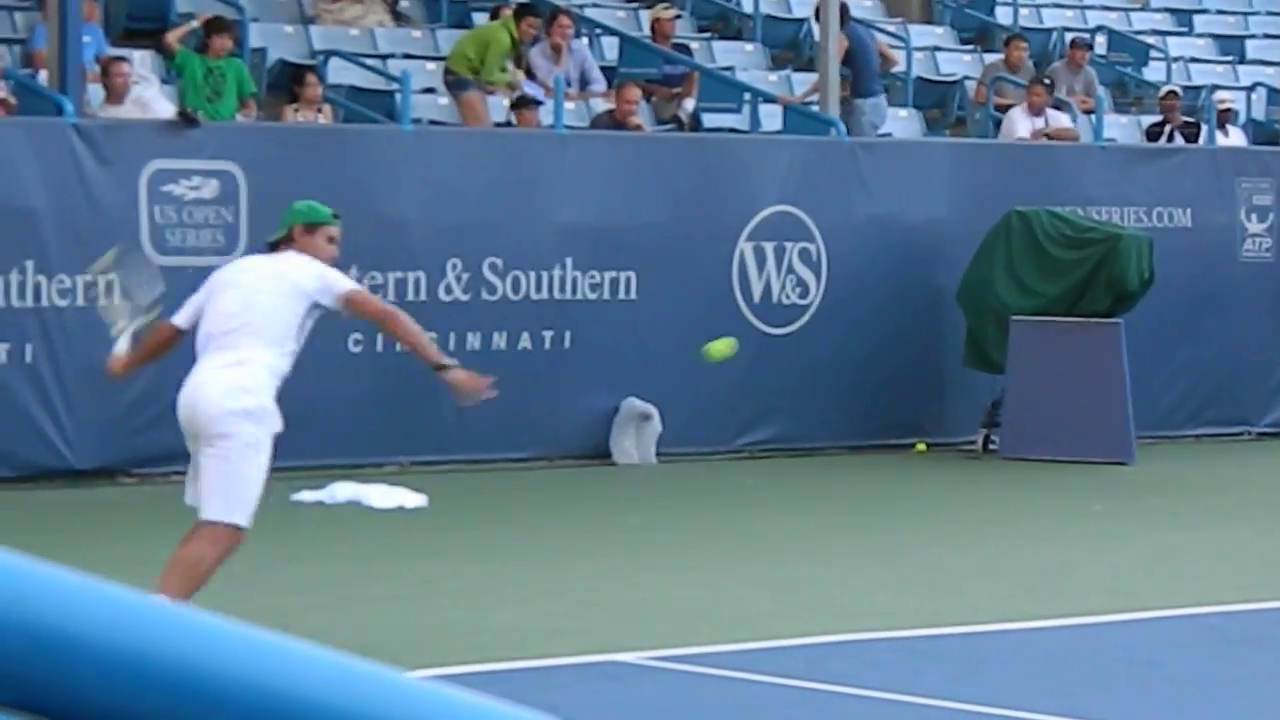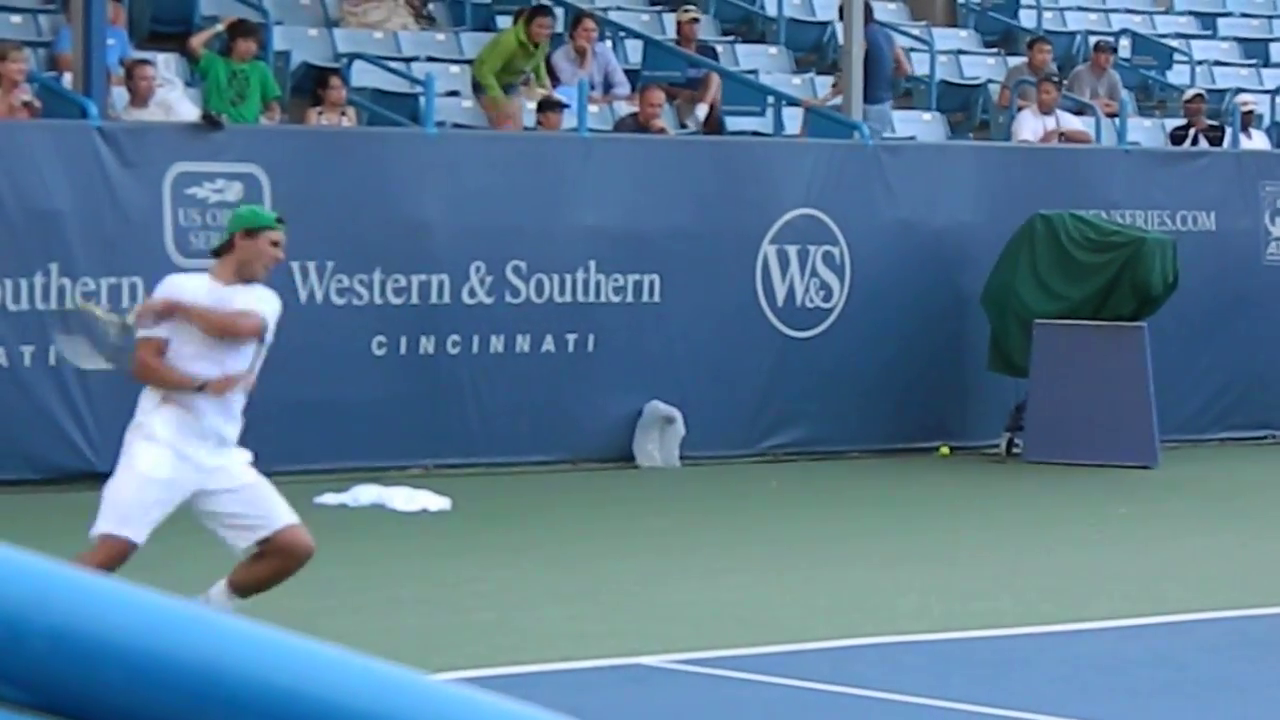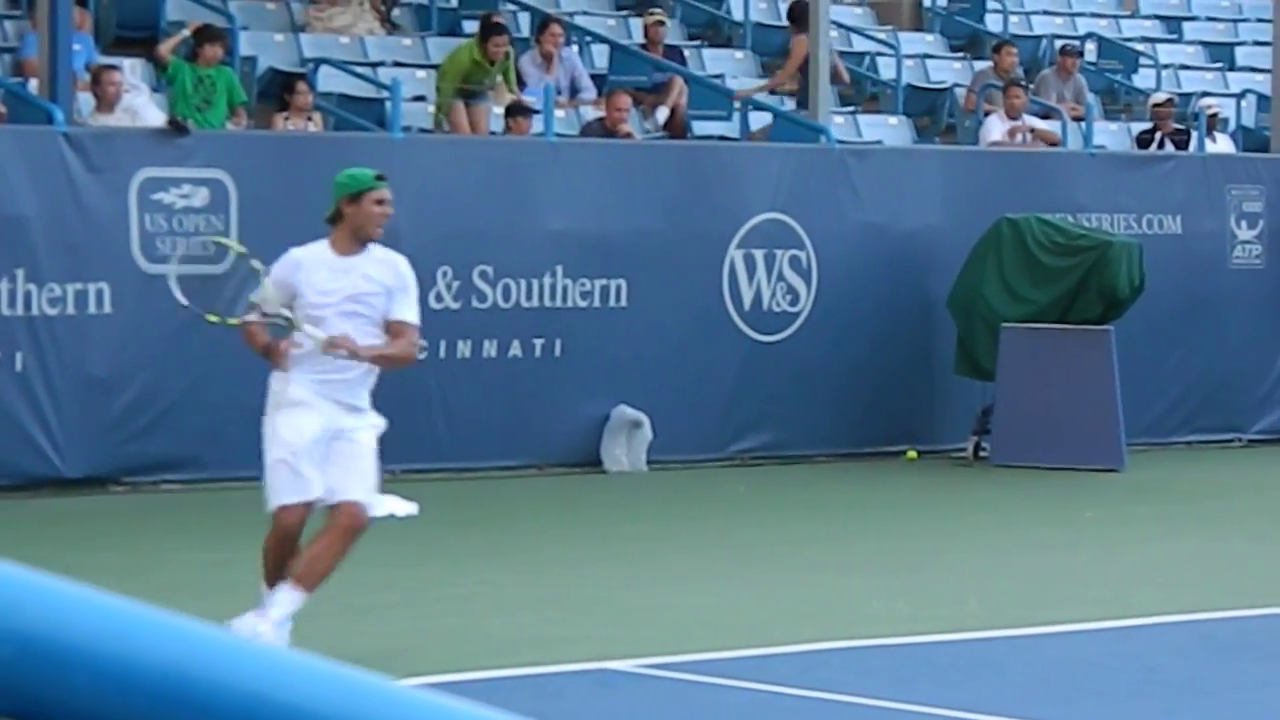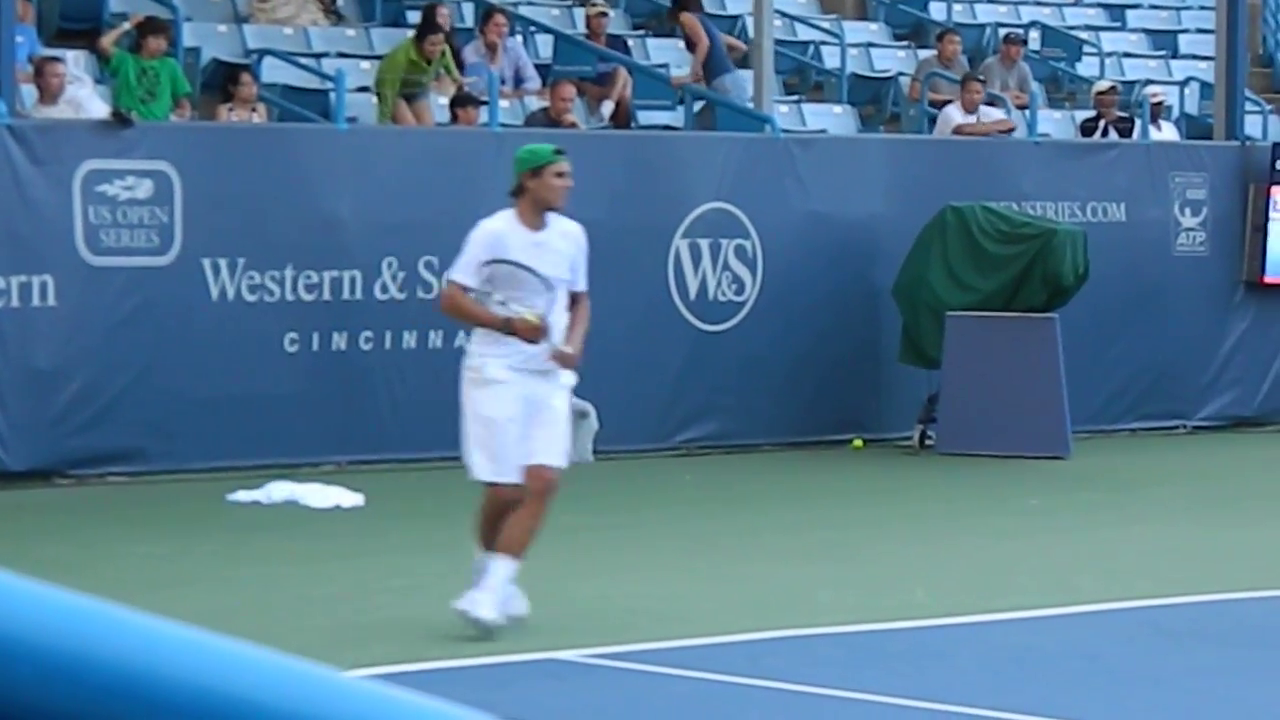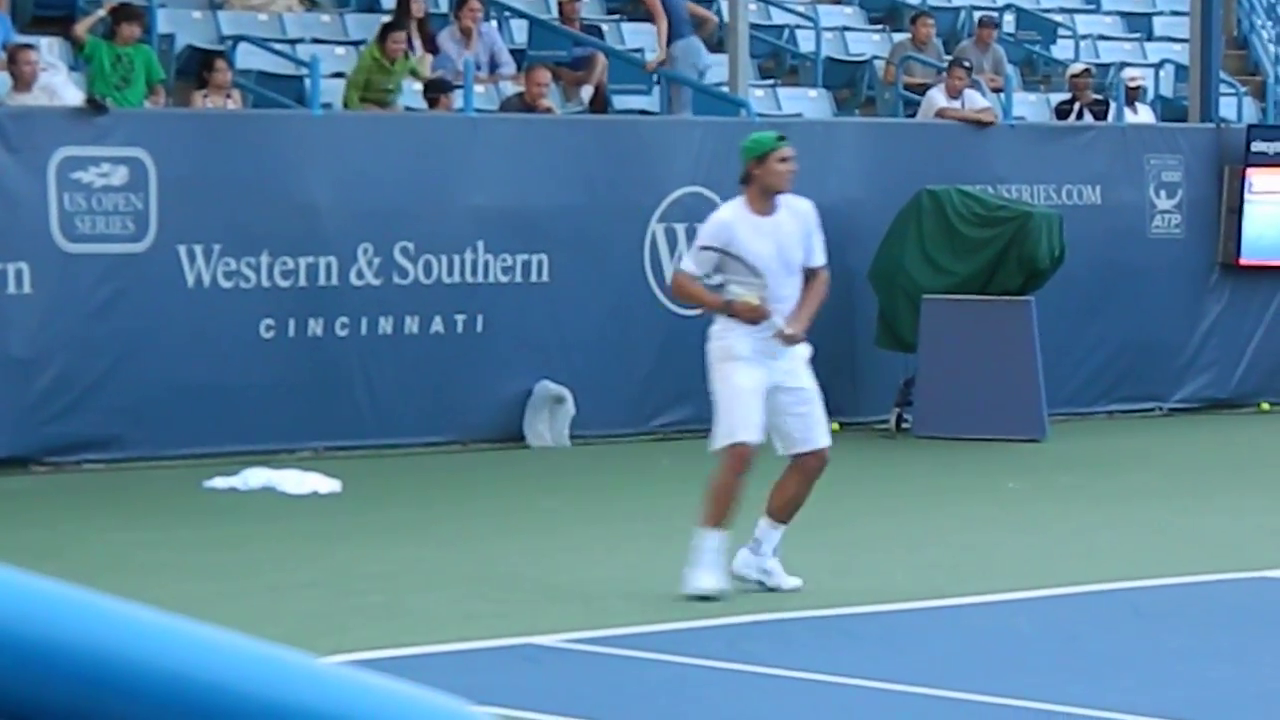
dt=0.4s
person 1, frame 1
left shoulder: (225, 274)
right shoulder: (309, 272)
left elbow: (165, 333)
right elbow: (387, 316)
left wrist: (127, 362)
right wrist: (446, 368)
left hip: (195, 396)
right hip: (240, 403)
left knee: (214, 522)
right knee: (221, 534)
person 1, frame 2
left shoulder: (266, 300)
right shoulder: (176, 285)
left elbow: (241, 329)
right elbow: (145, 361)
left wrist: (176, 308)
right wrist: (202, 386)
left hip: (220, 456)
right hip: (160, 443)
left knee: (297, 548)
right knee: (108, 553)
left ankle: (213, 608)
person 1, frame 3
left shoulder: (395, 267)
right shoulder: (297, 260)
left elbow: (408, 346)
right elbow: (254, 321)
left wrist: (368, 352)
right wrist: (268, 347)
left hip: (354, 411)
right hip: (298, 401)
left knee: (350, 518)
right knee: (290, 516)
left ankle: (273, 621)
right ankle: (274, 610)
person 1, frame 4
left shoulder: (573, 236)
right shoulder: (492, 230)
left elbow: (579, 299)
right elbow: (451, 297)
left wrist: (574, 342)
right wrist: (509, 326)
left hip: (545, 377)
right hip: (494, 374)
left knee: (542, 481)
right knee: (502, 488)
left ankle: (491, 592)
right ankle: (493, 578)
person 1, frame 5
left shoulder: (803, 212)
right shoulder: (723, 222)
left elbow: (818, 276)
right elbow: (681, 283)
left wrist: (798, 323)
right wrist: (729, 309)
left hip: (784, 351)
right hip: (736, 351)
left knee: (813, 456)
right knee: (740, 451)
left ankle: (756, 554)
right ankle: (704, 558)
